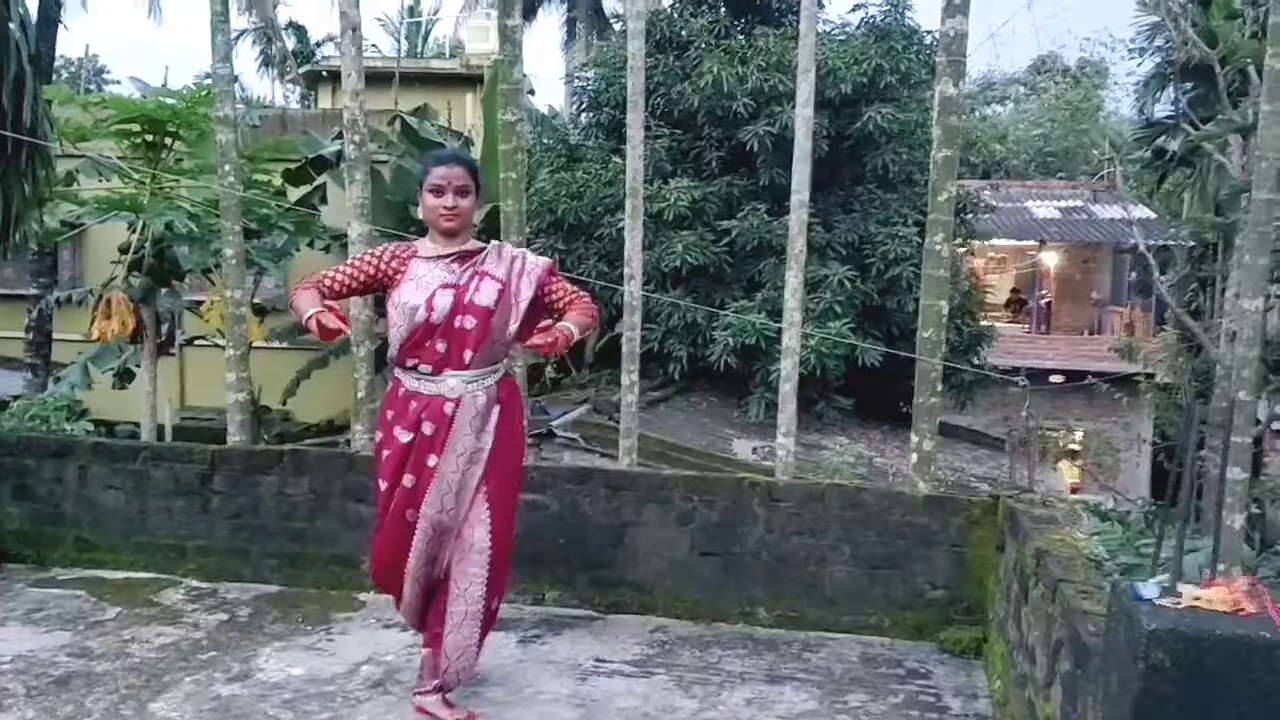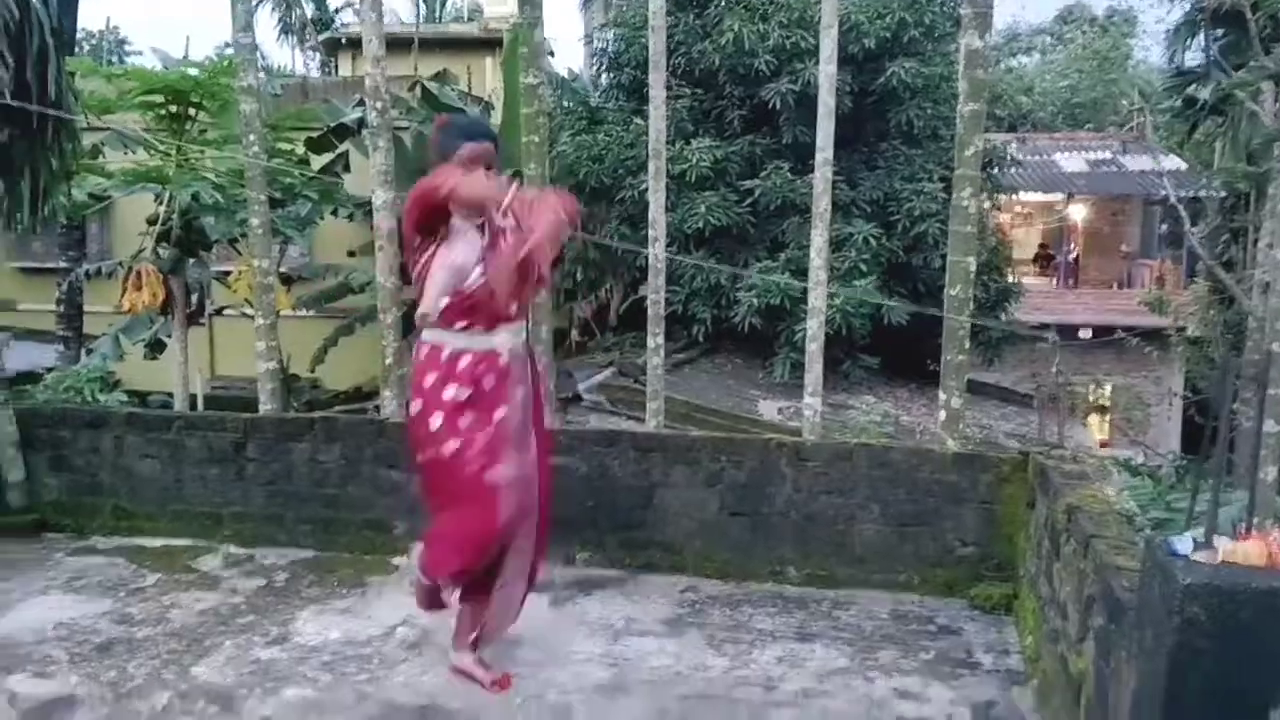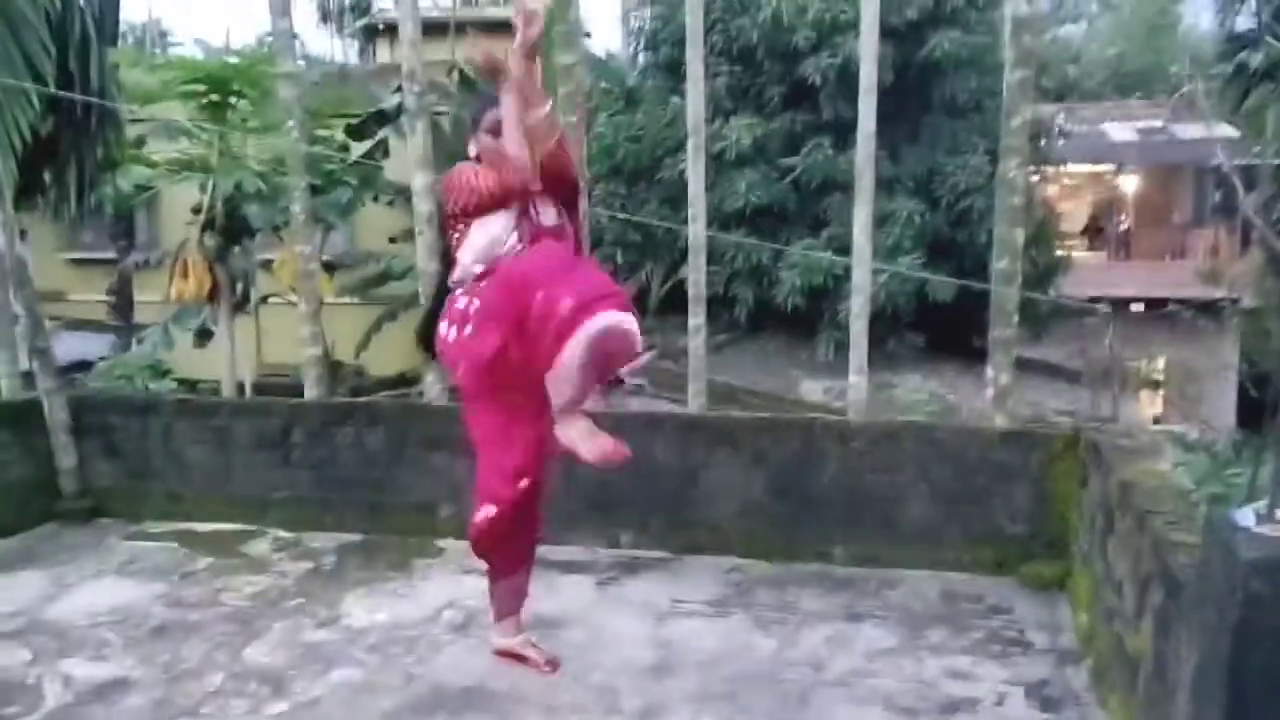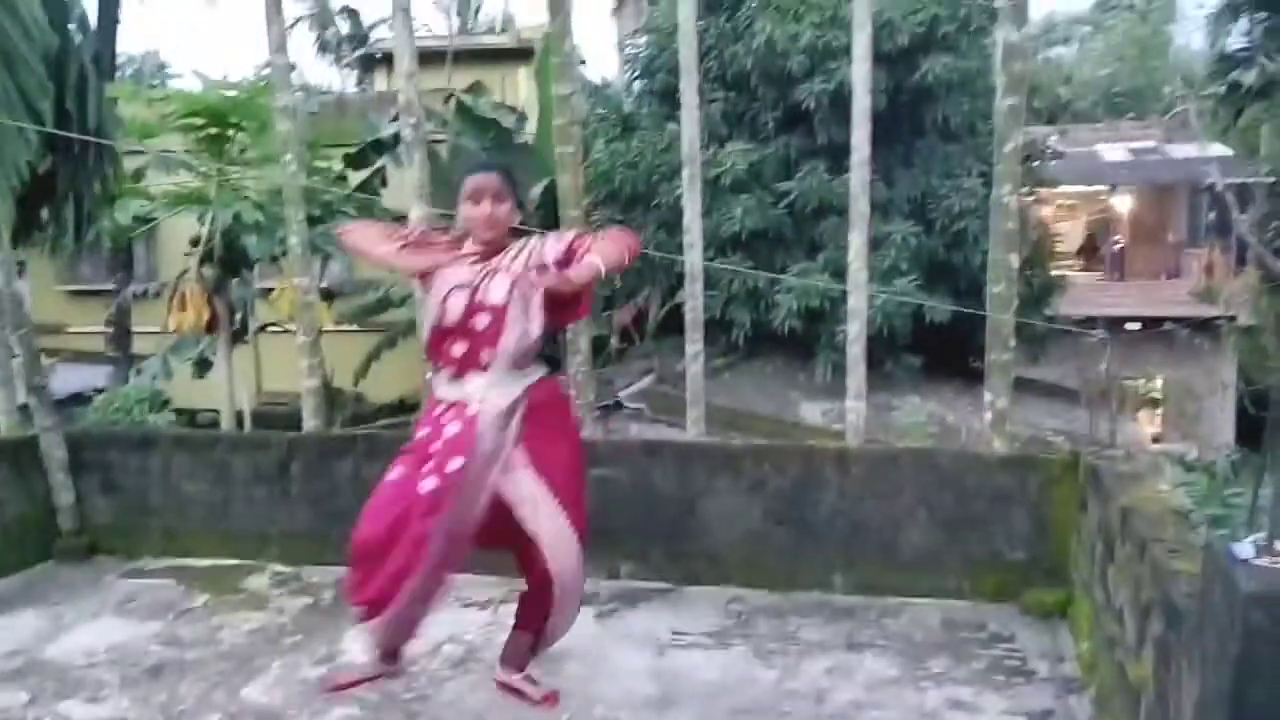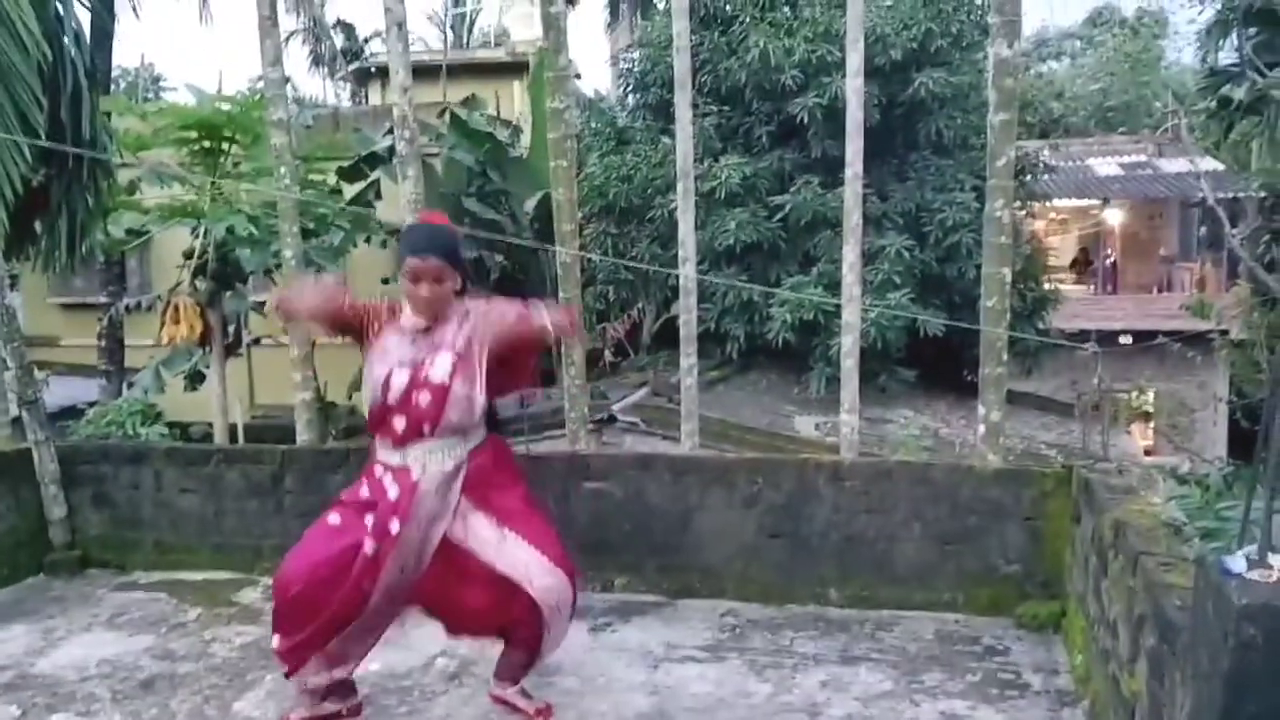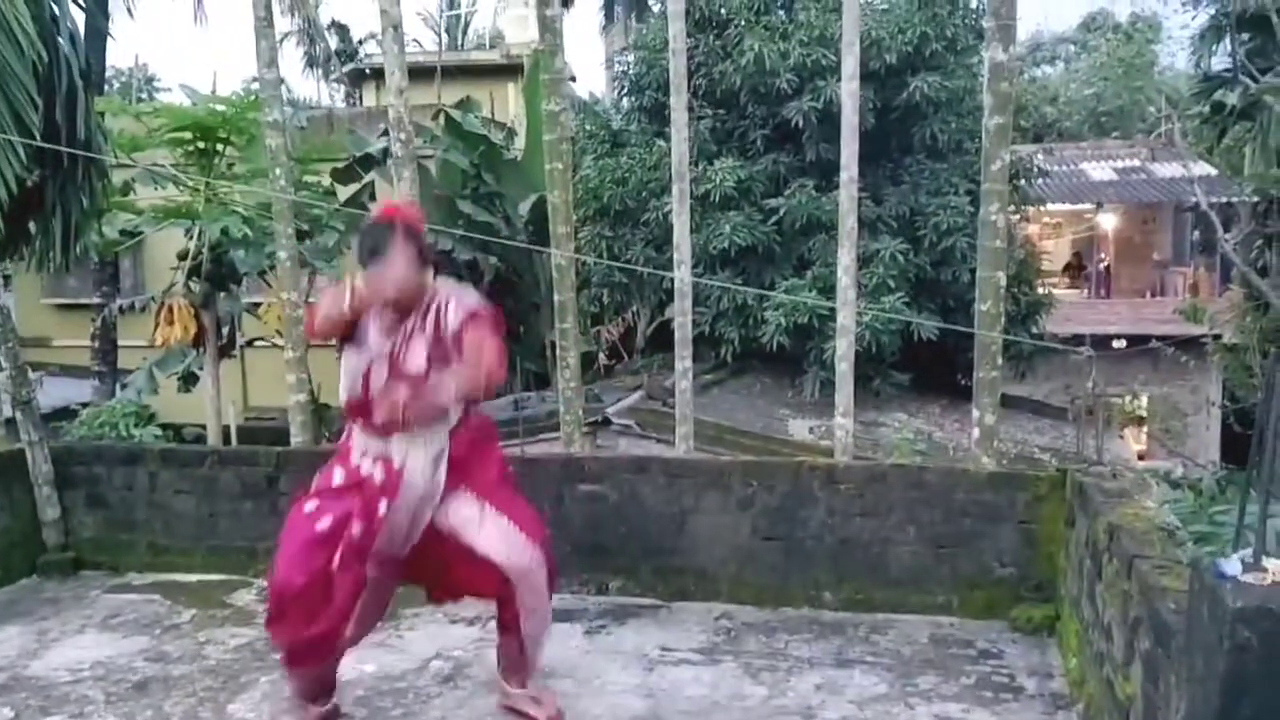
dt=0.4s
person 1, frame 1
left shoulder: (512, 265)
right shoulder: (395, 260)
left elbow: (582, 305)
right elbow: (309, 288)
left wrist: (564, 331)
right wrist: (316, 315)
left hip: (483, 421)
right hip: (415, 419)
left knee: (473, 547)
right knee: (409, 538)
person 1, frame 2
left shoulder: (516, 210)
right shoulder: (428, 215)
left elbow: (558, 207)
right elbow: (443, 187)
left wrist: (541, 227)
right wrist: (506, 202)
left hip: (510, 372)
right hip: (451, 373)
left knee: (517, 506)
right knee: (479, 499)
left ankle: (468, 644)
right ankle: (432, 564)
person 1, frame 3
left shoulder: (555, 184)
right shoulder: (464, 184)
left elbow: (557, 161)
right elbow: (513, 176)
left wrist: (530, 80)
right wrist: (512, 78)
left hip: (534, 338)
right hip: (482, 327)
left knee: (517, 481)
left ankle: (507, 630)
right ankle: (568, 415)
person 1, frame 4
left shoulder: (539, 253)
right shoulder: (436, 253)
left elbow: (622, 244)
right elbow: (356, 235)
left wrist: (580, 274)
right wrist: (406, 262)
left hip: (521, 419)
right hip: (451, 418)
left knee: (555, 553)
right knee: (390, 527)
left ankle: (515, 664)
right ankle: (386, 652)
person 1, frame 5
left shoulder: (483, 320)
right shoulder: (378, 319)
left elbow: (563, 320)
right elbow: (294, 306)
left wrist: (522, 323)
right wrist: (306, 299)
left hip: (470, 481)
right hip: (392, 483)
left knee: (550, 586)
right knee: (303, 581)
person 1, frame 6
left shoulder: (454, 304)
right shoulder: (354, 306)
left elbow: (488, 369)
right elbow: (318, 324)
left wrist: (423, 401)
right wrist: (370, 289)
left hip: (449, 458)
right hip: (368, 465)
left knee: (523, 556)
right knee: (299, 577)
